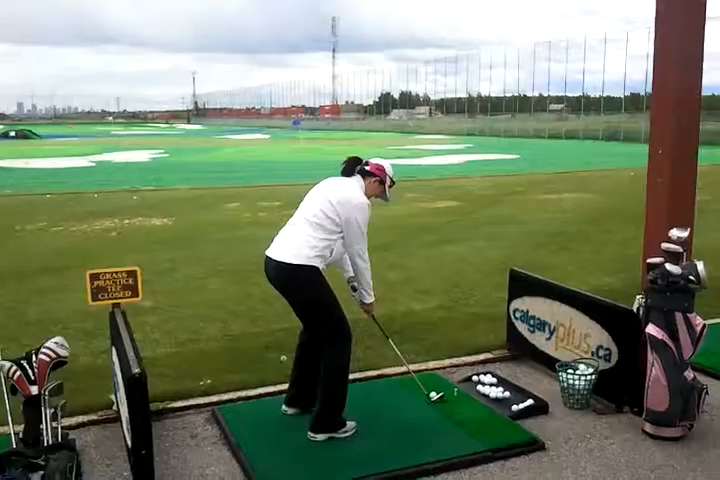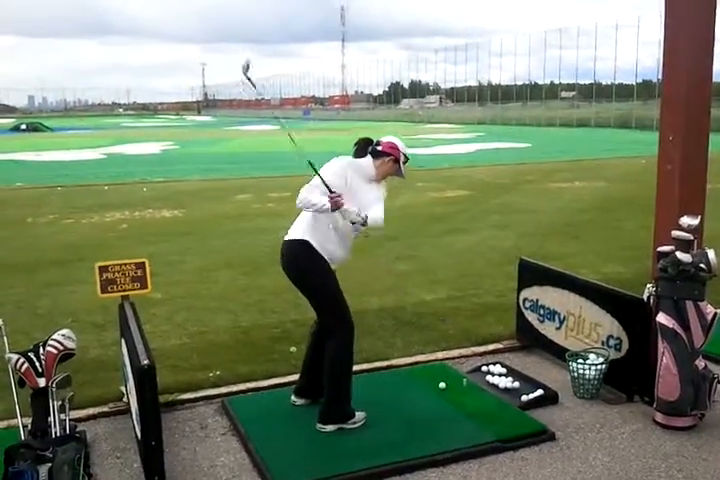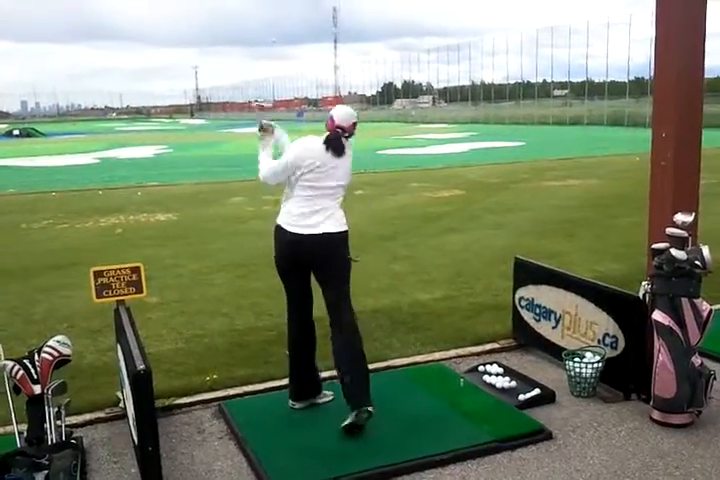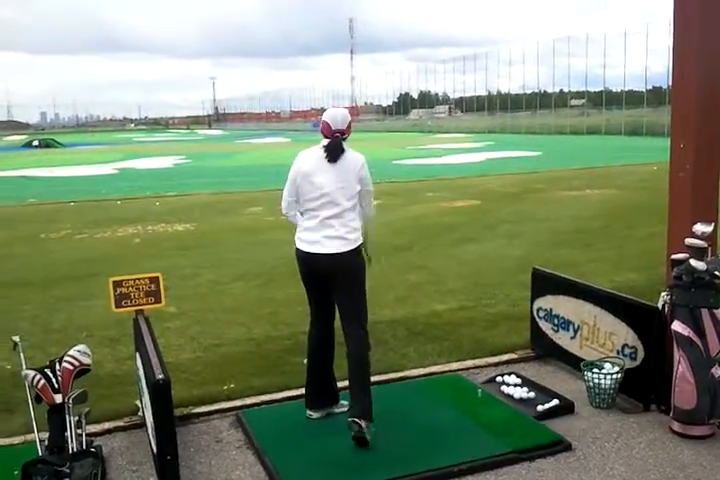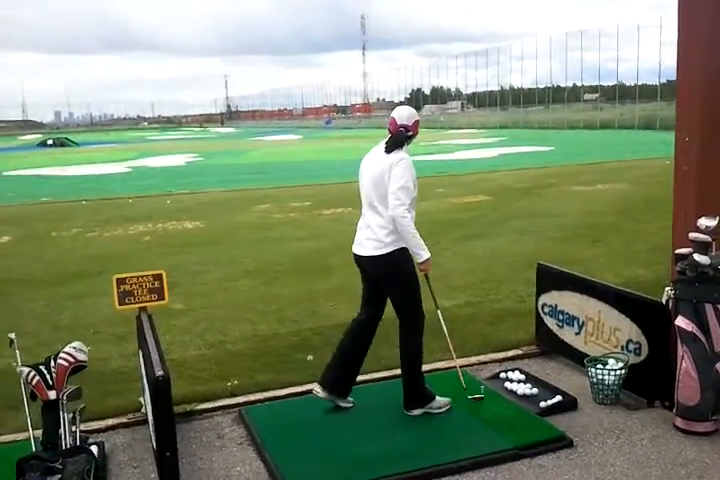
dt=1s
person 1, frame 1
left shoulder: (334, 184)
right shoulder: (357, 202)
right elbow: (358, 253)
left wrist: (351, 279)
right wrist: (366, 296)
left hip: (276, 261)
right hip: (298, 269)
left knee: (316, 328)
right knee: (338, 336)
left ankle: (298, 399)
right ankle: (326, 423)
person 1, frame 2
left shoulder: (376, 187)
right shoulder: (346, 166)
left elbow: (376, 217)
right elbow: (304, 199)
left wrist: (354, 214)
right wrist: (329, 205)
left hip: (317, 255)
right hip: (303, 250)
left knee: (329, 319)
right knee: (341, 326)
left ankle: (308, 390)
right ankle: (335, 414)
person 1, frame 3
left shoulder: (305, 146)
right shoulder: (348, 160)
left elbow: (269, 177)
left wrist: (265, 142)
right wrist: (276, 134)
left hip: (289, 237)
right hip: (330, 240)
left knee: (298, 313)
right knee: (342, 317)
left ankle: (302, 391)
right ankle: (359, 401)
person 1, frame 4
left shoulder: (303, 160)
right shoulder: (357, 161)
left elbow: (288, 208)
right elbow: (367, 209)
right wrist: (364, 241)
left hip: (308, 253)
right hip: (346, 254)
left knee: (320, 322)
right knee: (355, 330)
left ankle: (319, 400)
right ankle: (361, 413)
person 1, frame 5
left shoulder: (372, 156)
right shoulder: (401, 160)
right elbow: (399, 213)
right wrist: (421, 253)
left hip: (364, 249)
right hip: (389, 252)
left knee: (369, 315)
right knee: (412, 321)
left ankle: (333, 384)
right ankle: (417, 399)
